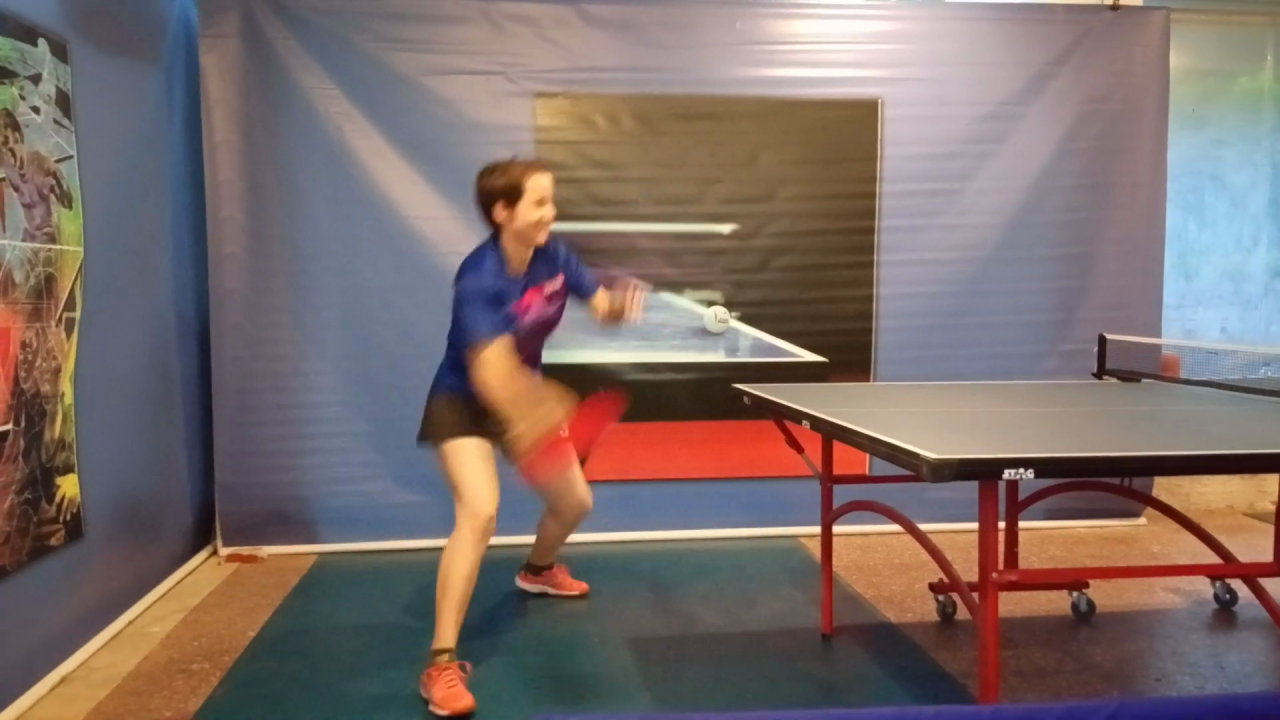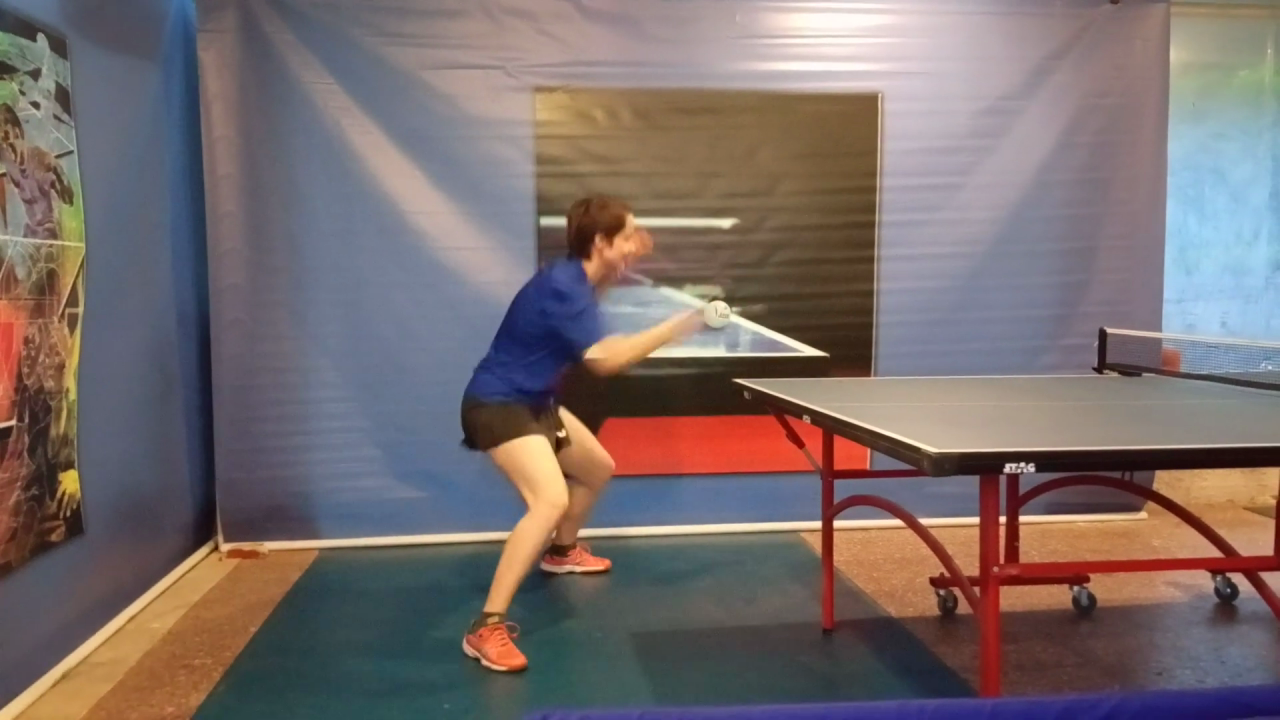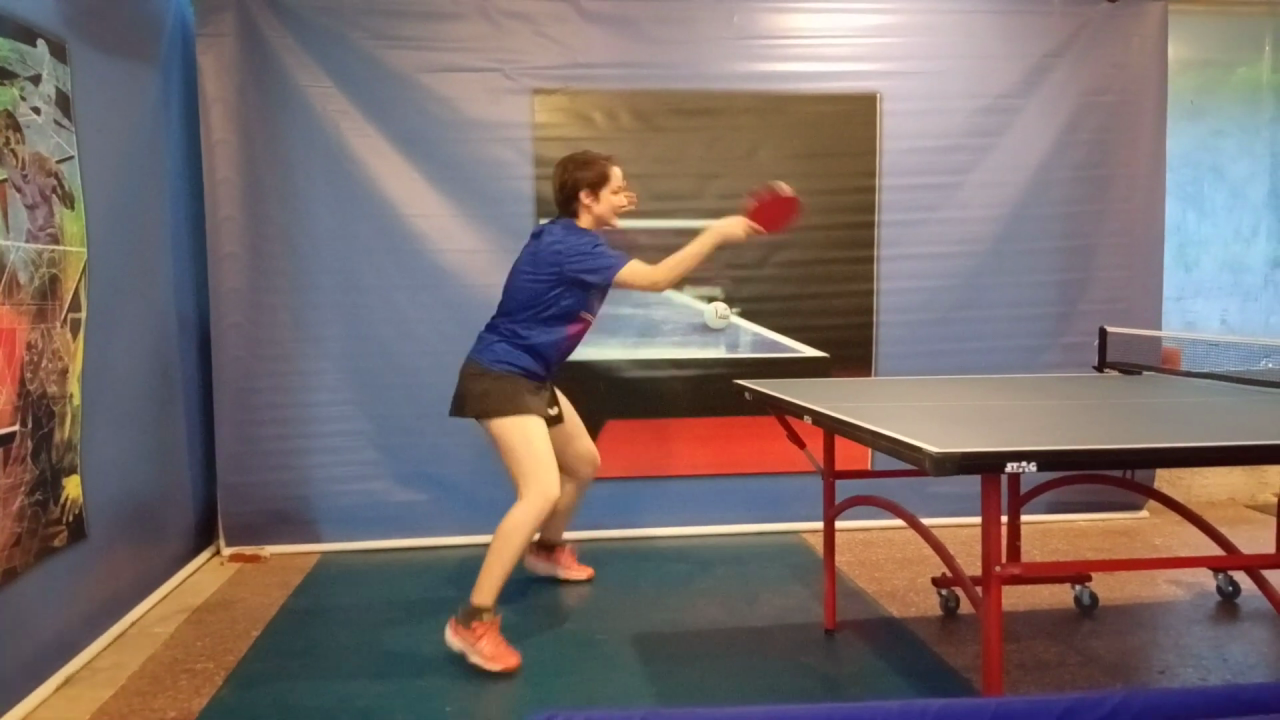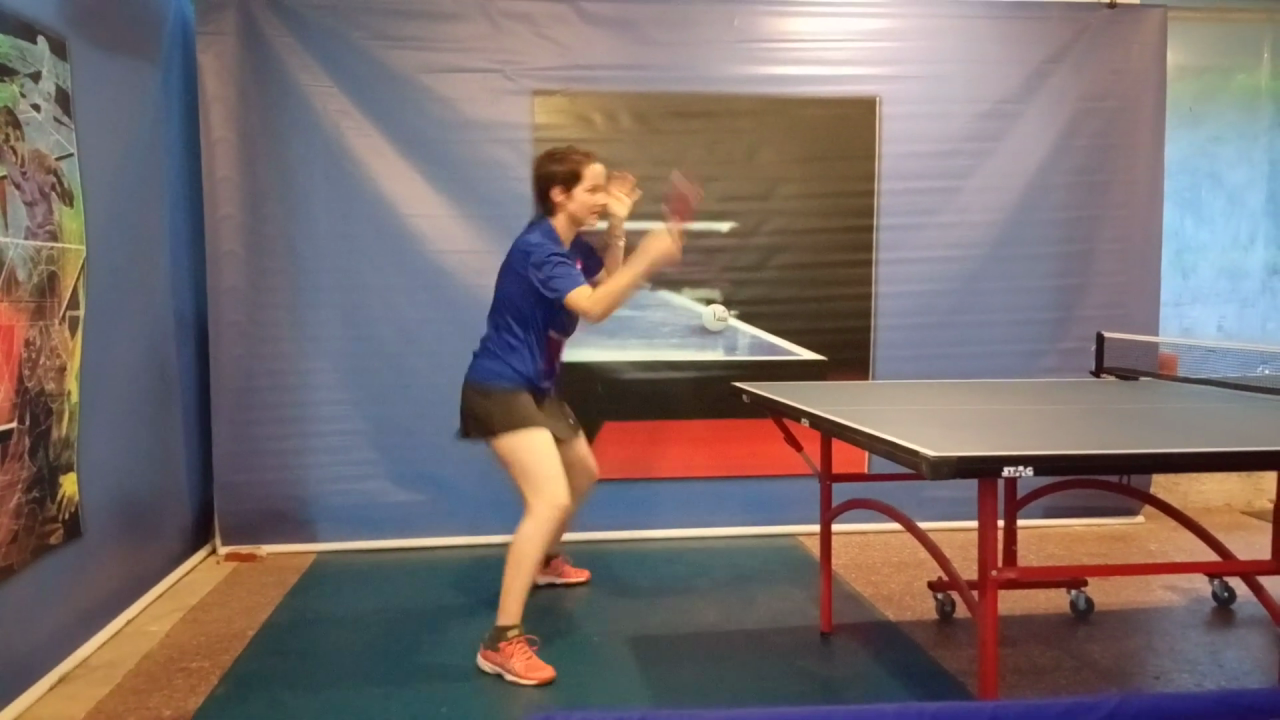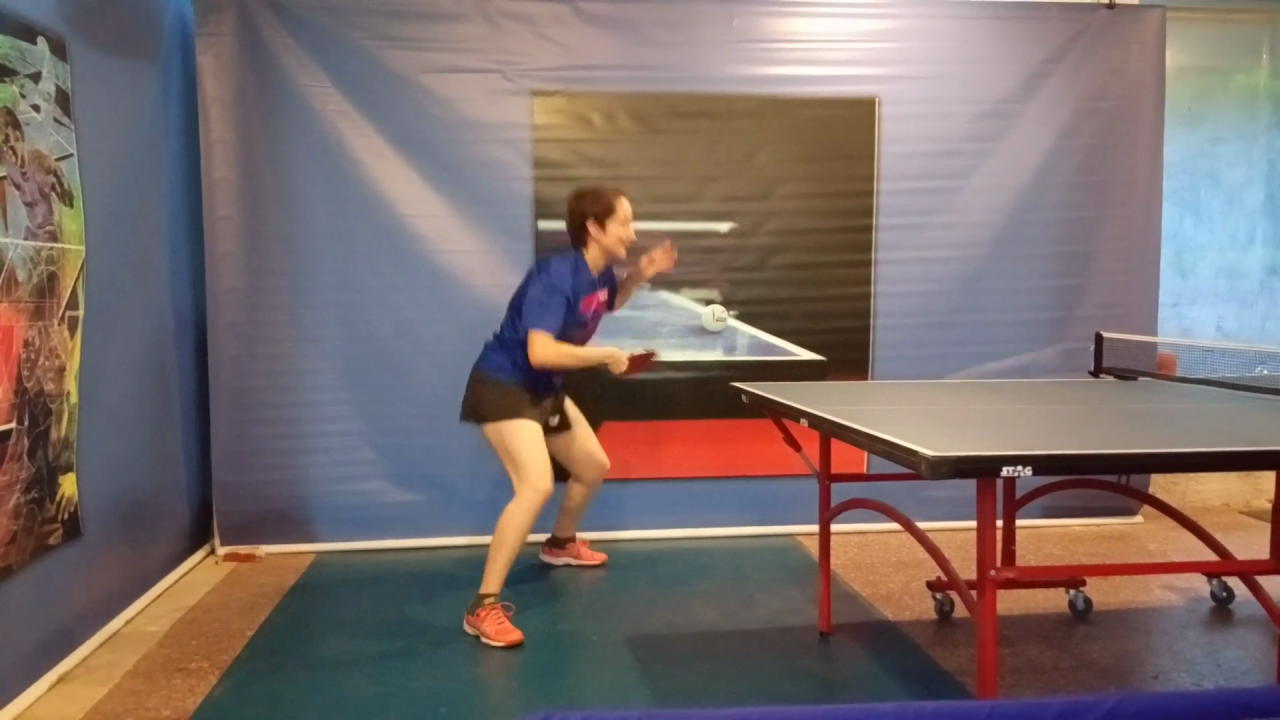
dt=1s
person 1, frame 1
left shoulder: (558, 255)
right shoulder: (477, 278)
left elbow: (600, 306)
right elbow: (488, 370)
left wrist: (622, 300)
right wrist: (527, 418)
left hip: (529, 403)
right hip: (468, 408)
left knee: (575, 502)
right knee: (478, 513)
left ankle: (539, 569)
right ankle: (442, 662)
person 1, frame 2
left shoulder: (573, 279)
right shoulder: (564, 291)
left elbow: (593, 293)
right elbow: (605, 359)
left wrist: (620, 268)
right wrist: (665, 332)
left hip: (530, 402)
right hip: (496, 406)
left knee: (597, 468)
right knee: (549, 504)
left ankle: (562, 550)
right ankle: (488, 627)
person 1, frame 3
left shoulder: (568, 237)
right shoulder: (565, 245)
right elbow: (656, 278)
left wrist: (607, 221)
right wrist: (718, 234)
left hip: (530, 375)
right hip: (499, 376)
left knee: (584, 465)
right knee: (544, 492)
left ankle: (545, 550)
right ankle: (473, 620)
person 1, frame 4
left shoulder: (575, 242)
right shoulder: (537, 249)
left elbow: (607, 279)
right elbow: (594, 305)
left wrist: (615, 225)
right wrist: (651, 257)
left hip: (535, 387)
right hip: (500, 391)
left knee: (584, 476)
right knee: (552, 501)
left ankle: (544, 563)
right ankle: (504, 638)
person 1, frame 5
left shoulder: (596, 271)
right shoulder: (556, 275)
left elbow: (611, 302)
right elbow: (539, 352)
left wrist: (641, 275)
right wrist: (611, 358)
left hip: (540, 388)
right hip: (502, 385)
left knee: (594, 467)
right knee: (536, 486)
left ankle: (561, 544)
right ankle: (484, 606)
